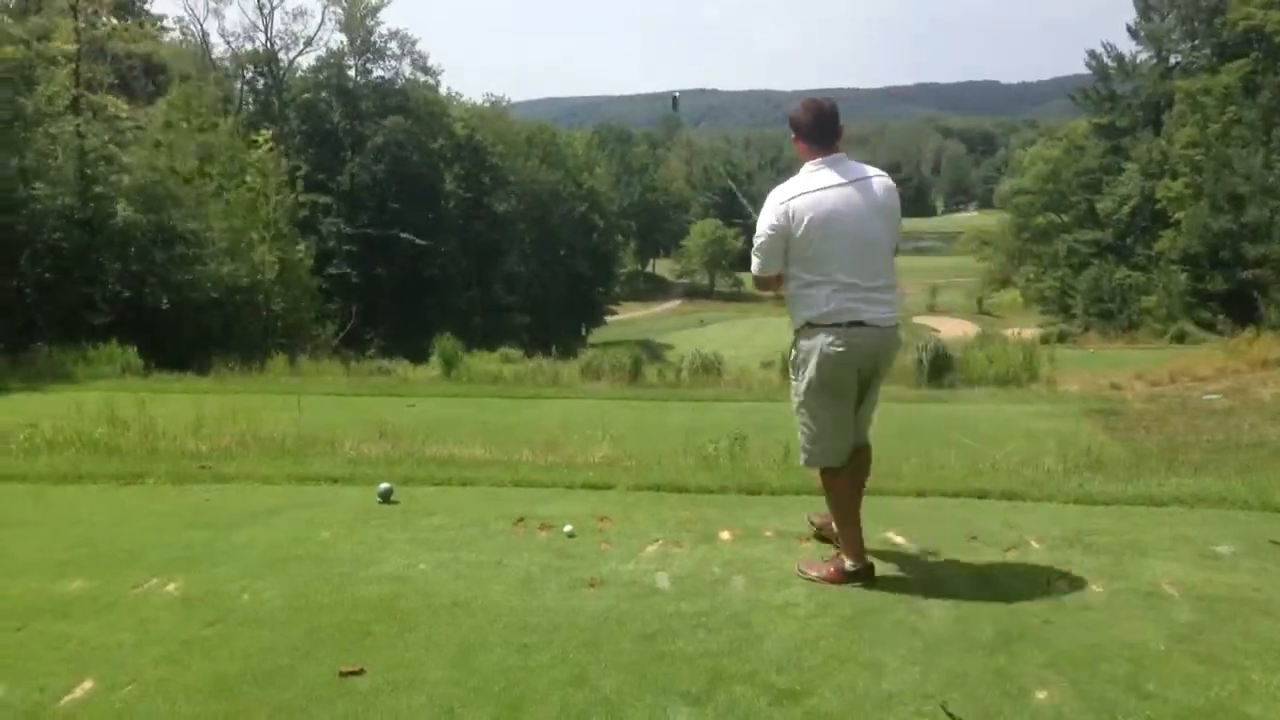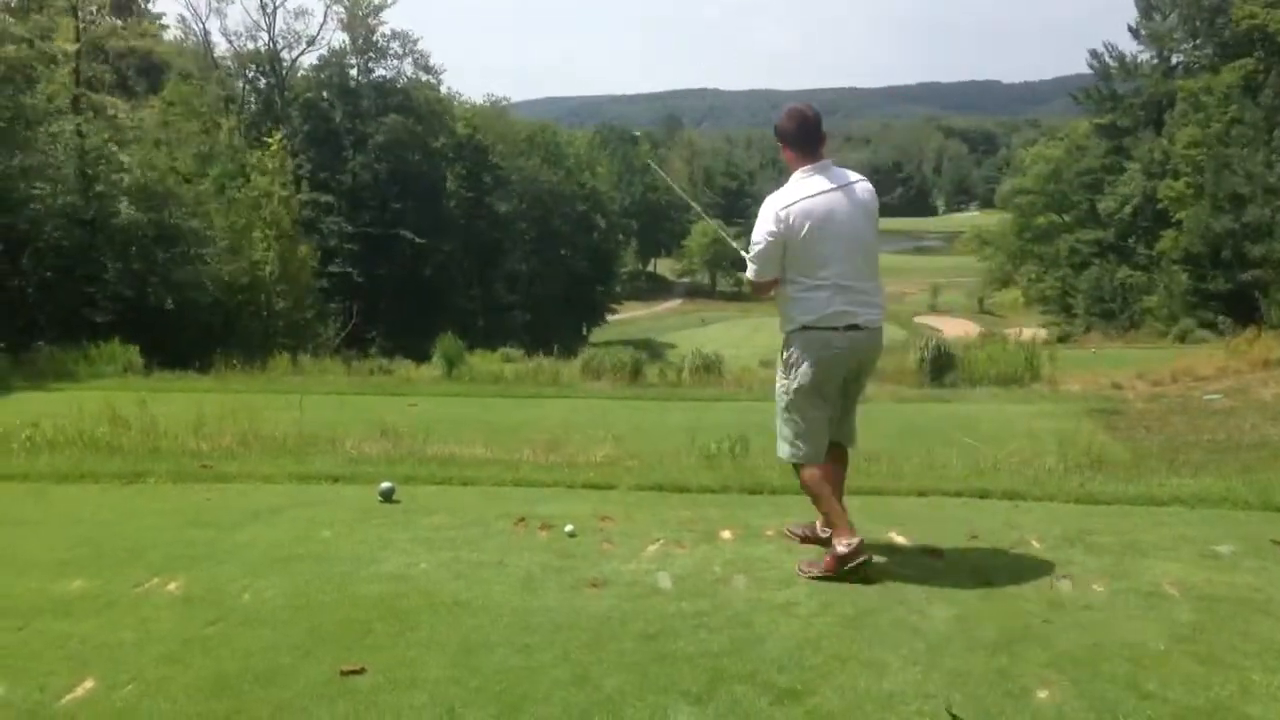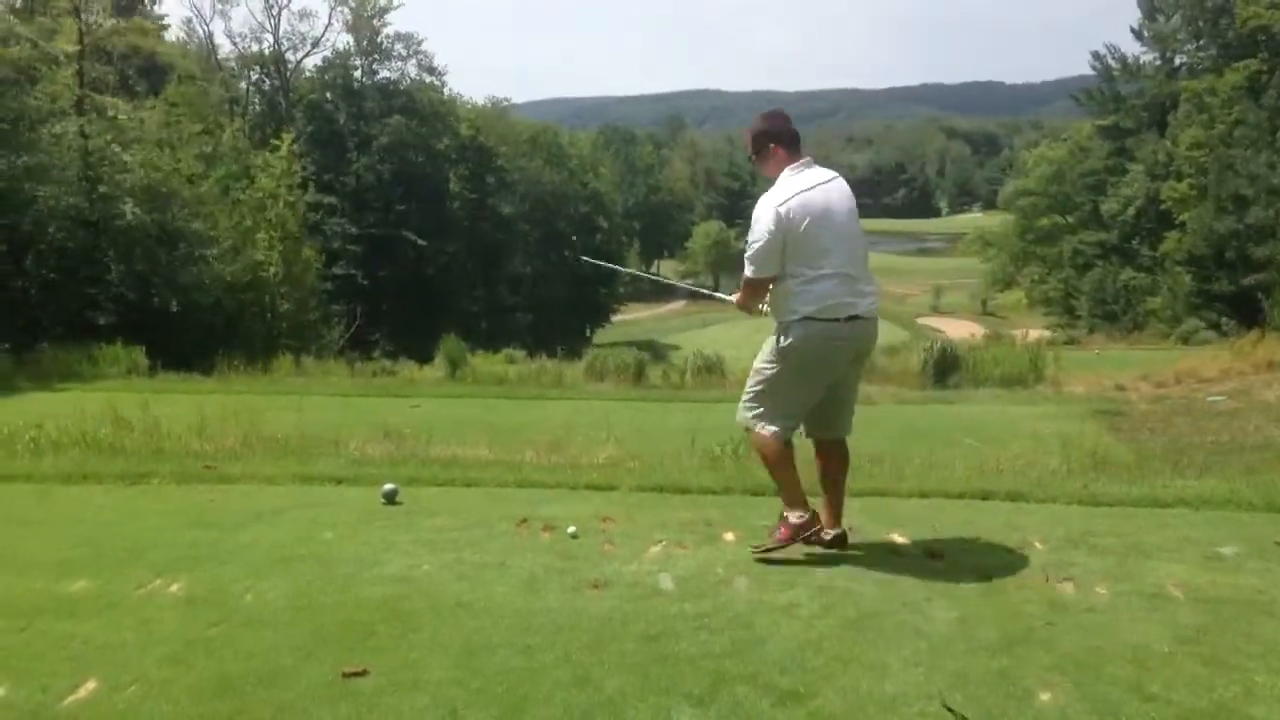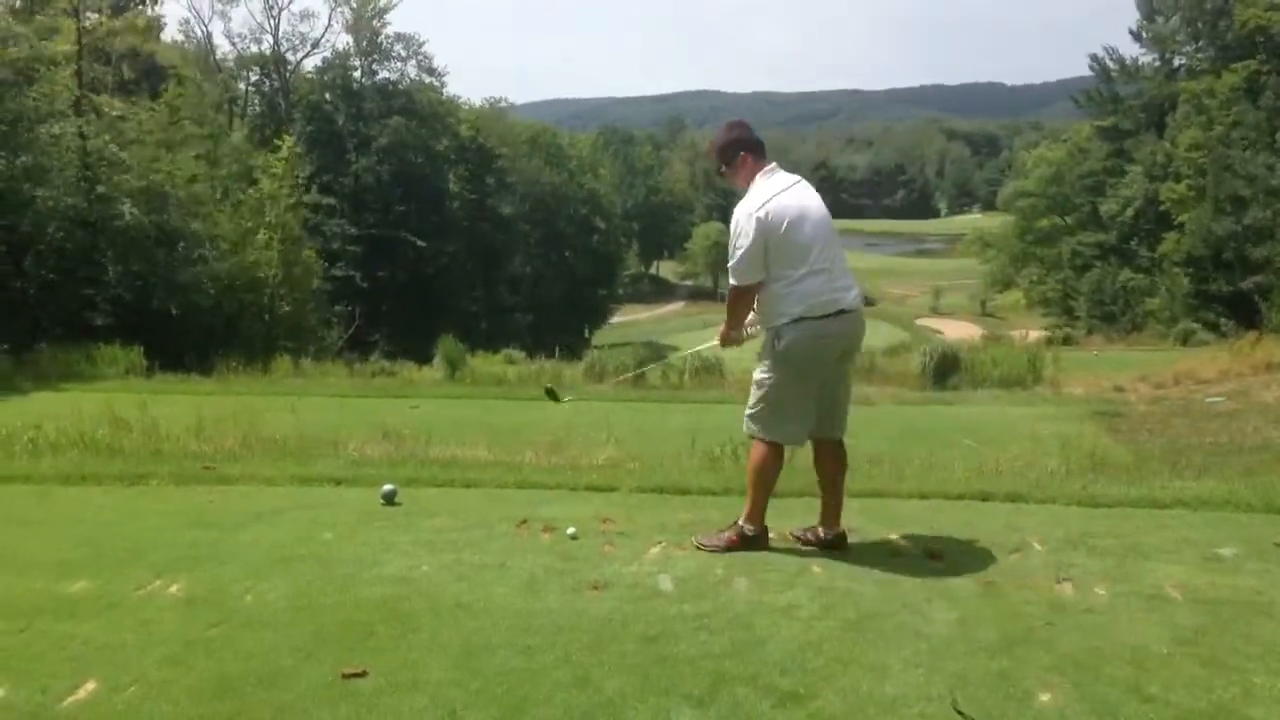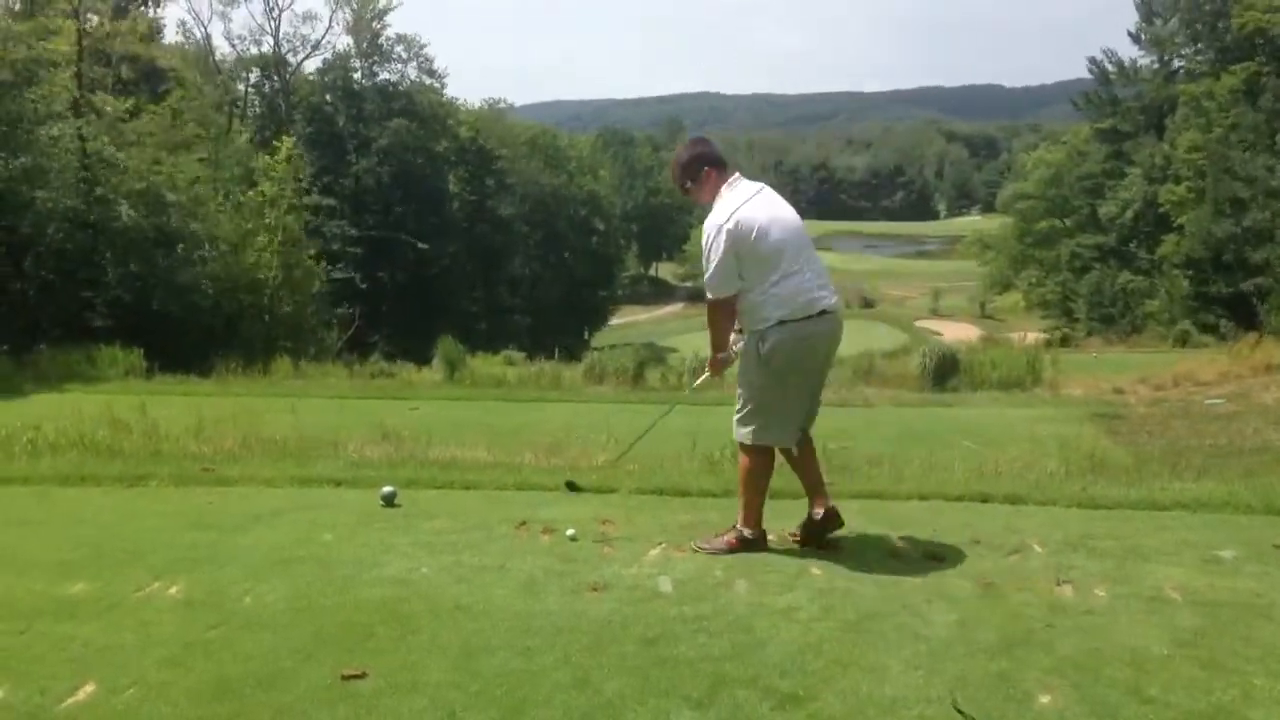
dt=0.2s
person 1, frame 1
left shoulder: (786, 199)
right shoulder: (883, 185)
left elbow: (764, 279)
left hip: (828, 336)
right hip: (882, 329)
left knee: (829, 450)
right knee: (854, 435)
left ankle: (852, 559)
right ankle: (842, 524)
person 1, frame 2
left shoulder: (781, 206)
right shoulder: (863, 189)
left elbow: (759, 284)
left wrist: (785, 276)
left hip: (816, 338)
right hip: (867, 330)
left knee: (804, 446)
right knee: (834, 434)
left ankle: (846, 540)
right ankle: (830, 524)
person 1, frame 3
left shoulder: (775, 203)
right shoulder: (837, 185)
left elbow: (757, 281)
left wrist: (745, 300)
right wrist: (779, 287)
left hip: (812, 328)
right hip: (860, 322)
left knee: (761, 416)
right knee: (830, 429)
left ankle: (797, 513)
right ankle: (831, 524)
person 1, frame 4
left shoulder: (752, 209)
right shoulder: (800, 187)
left elbow: (743, 286)
left wrist: (731, 329)
right wrist: (759, 309)
left hip: (802, 328)
right hip: (845, 318)
left knee: (767, 430)
right knee: (827, 429)
left ankle: (751, 527)
right ankle: (830, 527)
person 1, frame 5
left shoulder: (721, 221)
right shoulder: (763, 194)
left elbow: (720, 299)
left wrist: (718, 352)
right wrist: (740, 323)
left hip: (783, 331)
right hip: (823, 318)
left knee: (756, 433)
right knee: (791, 426)
left ankle: (748, 530)
right ankle: (821, 509)
